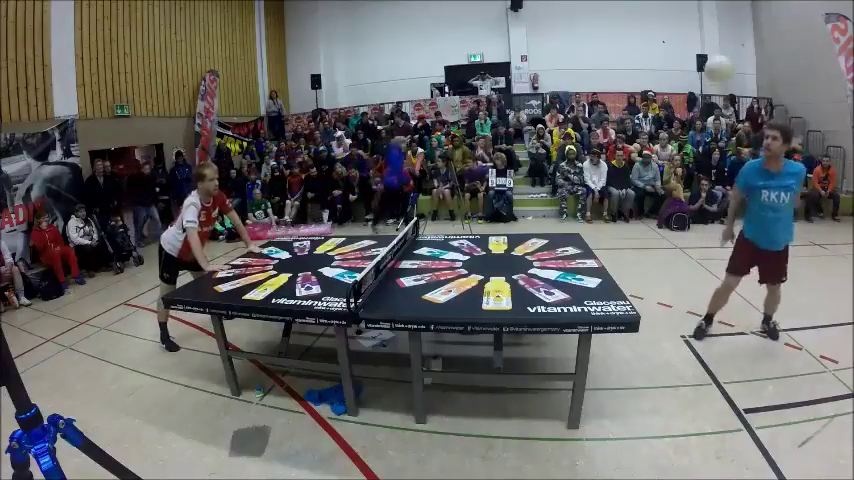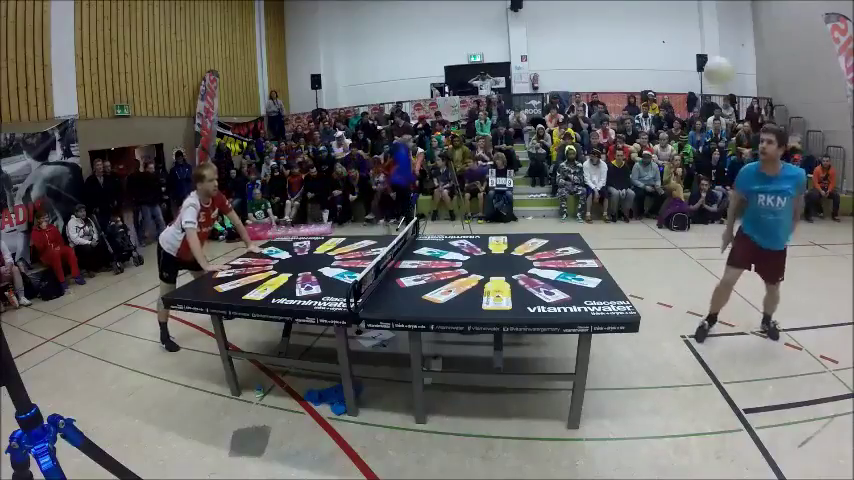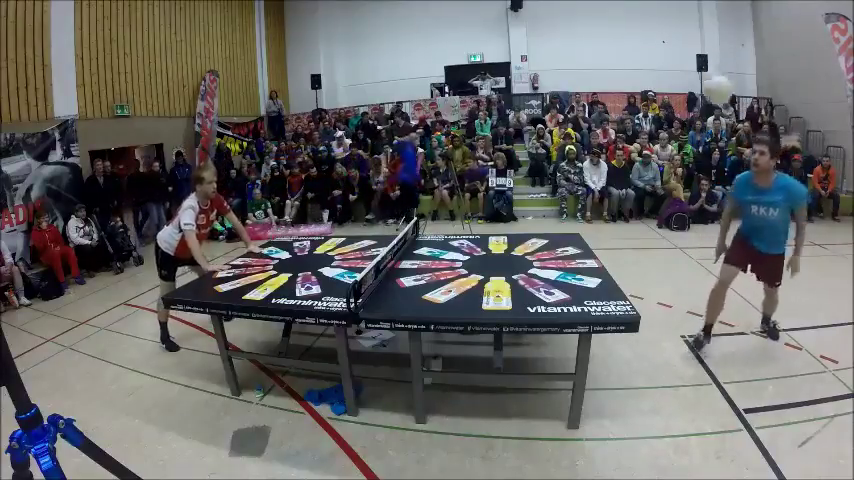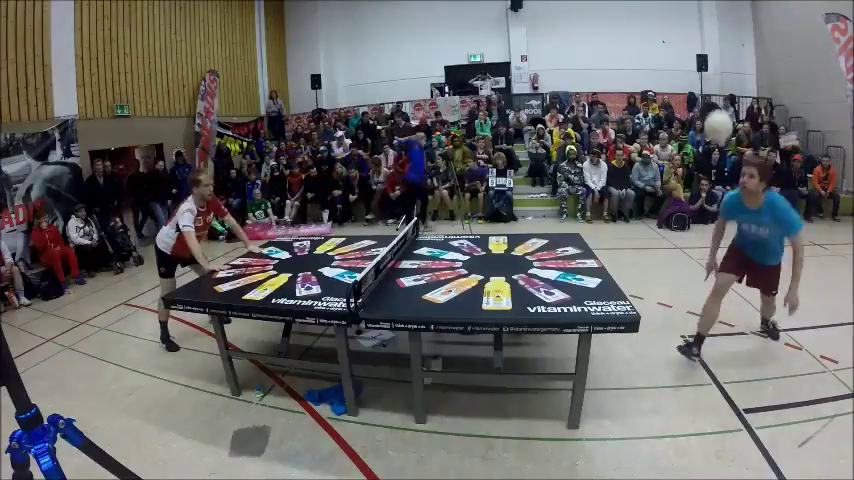
dt=0.1s
person 1, frame 1
left shoulder: (798, 171)
right shoulder: (751, 169)
right elbow: (736, 198)
right wrist: (728, 226)
left hip: (778, 243)
right hip: (750, 238)
left knee: (774, 288)
right knee: (728, 284)
left ankle: (767, 320)
right ankle: (707, 320)
person 1, frame 2
left shoulder: (796, 175)
right shoulder: (748, 172)
left elbow: (798, 201)
right elbow: (735, 201)
left wrist: (791, 226)
right wrist: (727, 230)
left hip: (776, 243)
right hip: (748, 234)
left knee: (772, 289)
right knee: (727, 281)
left ankle: (767, 320)
right ankle: (710, 320)
person 1, frame 3
left shoulder: (791, 188)
right shoulder: (741, 181)
left elbow: (801, 221)
right elbow: (729, 211)
left wrist: (797, 255)
right wrist: (721, 240)
left hip: (774, 247)
right hip: (746, 238)
left knee: (771, 291)
right knee: (722, 281)
left ankle: (767, 321)
right ankle: (706, 331)
person 1, frame 4
left shoulder: (779, 206)
right shoulder: (732, 199)
left elbow: (797, 246)
right elbow: (720, 225)
left wrist: (794, 288)
right wrist: (712, 256)
left hip: (769, 256)
right hip: (742, 248)
left knee: (767, 301)
right knee: (717, 290)
left ankle: (766, 322)
right ankle: (697, 343)
person 2, frame 1
left shoulder: (218, 197)
right shoulder: (192, 204)
left elbow: (235, 219)
right elbow: (192, 237)
left wrist: (249, 244)
right wrist: (207, 265)
left hip: (191, 251)
right hip: (172, 250)
right knee: (167, 293)
right ankle: (164, 335)
person 2, frame 2
left shoulder: (217, 197)
right shoulder: (191, 205)
left elbow: (235, 220)
right elbow: (192, 237)
left wrist: (249, 244)
right wrist: (206, 265)
left hip: (190, 250)
right hip: (170, 249)
right knee: (168, 293)
right ankle: (164, 335)
person 2, frame 3
left shoulder: (215, 199)
right shoulder: (189, 207)
left elbow: (234, 221)
right elbow: (191, 239)
left wrist: (249, 244)
right wrist: (206, 265)
left hip: (188, 249)
right hip: (168, 248)
right knee: (167, 292)
right ankle: (164, 335)
person 2, frame 4
left shoulder: (212, 202)
right shoulder: (187, 209)
left elbow: (231, 222)
right elbow: (191, 241)
left wrist: (249, 244)
right wrist: (208, 265)
left hip: (188, 249)
right hip: (166, 249)
right knee: (168, 292)
right ankle: (164, 335)
